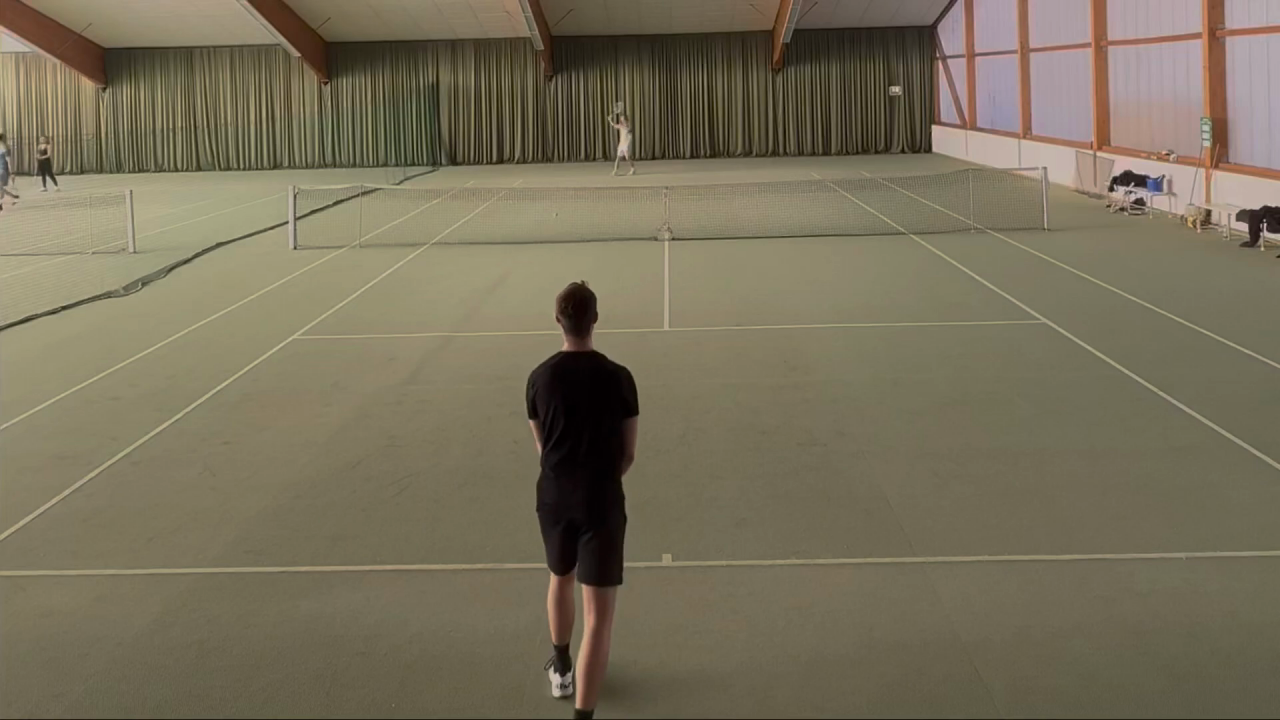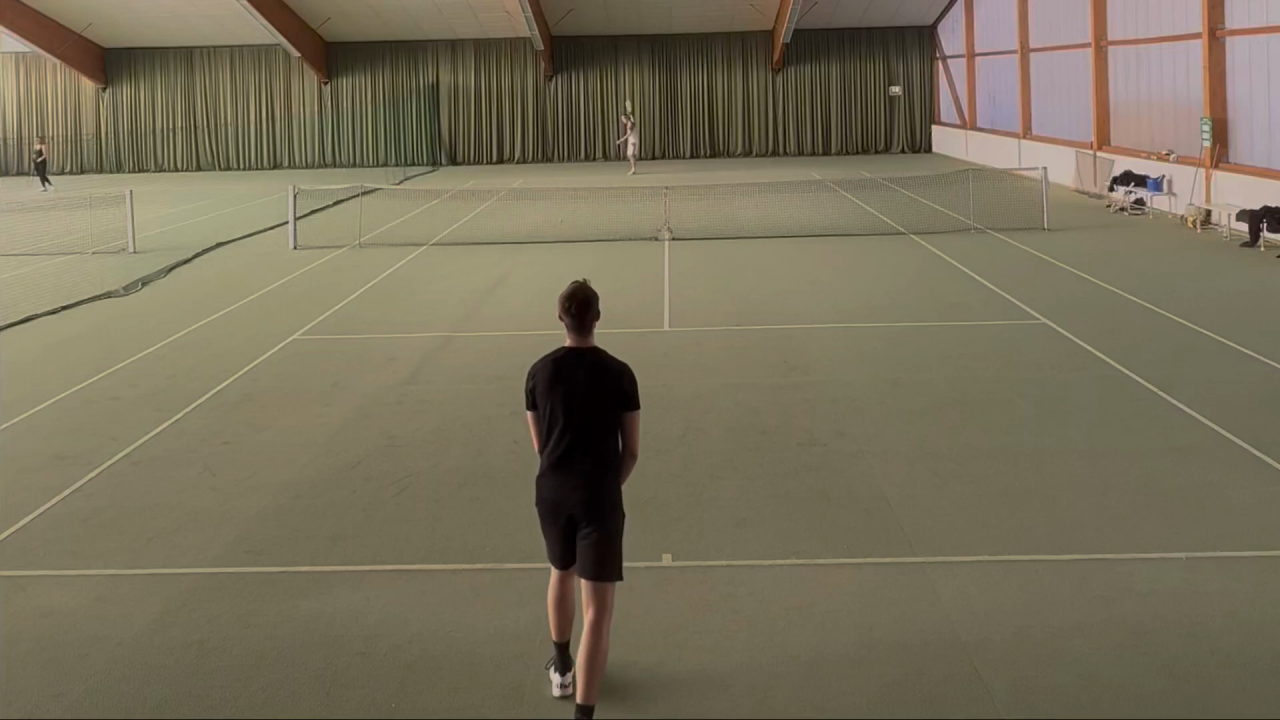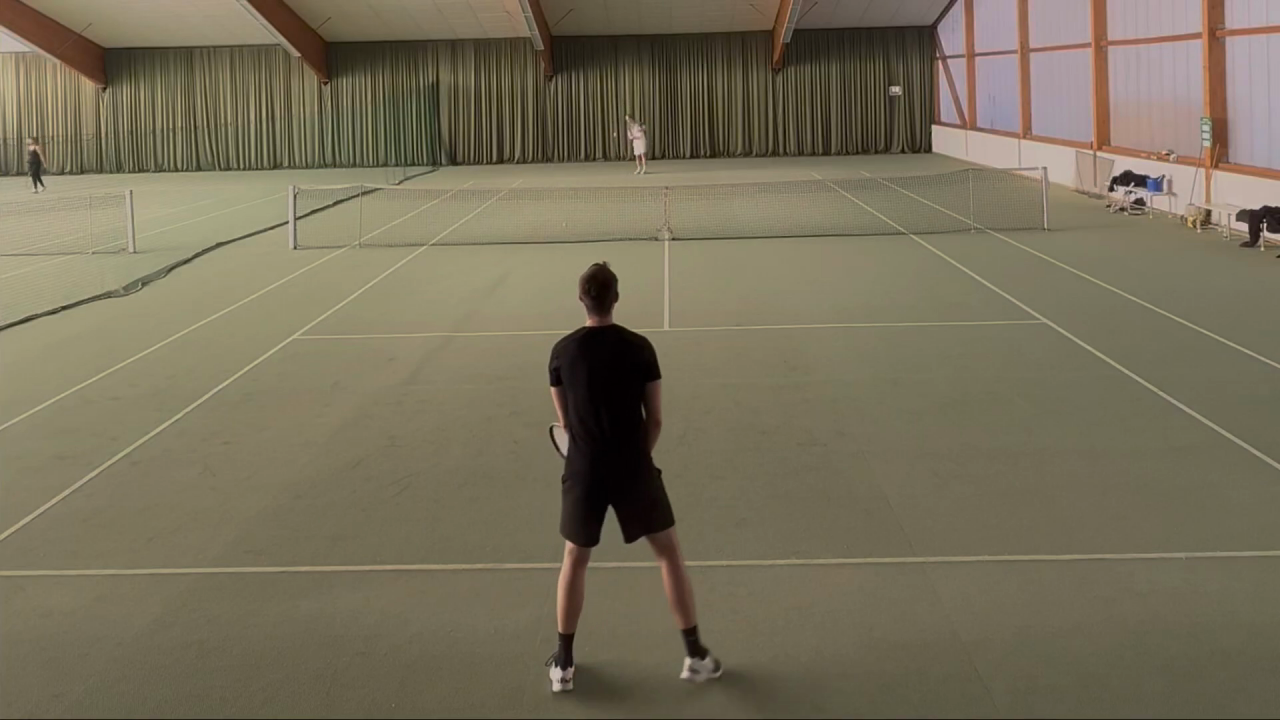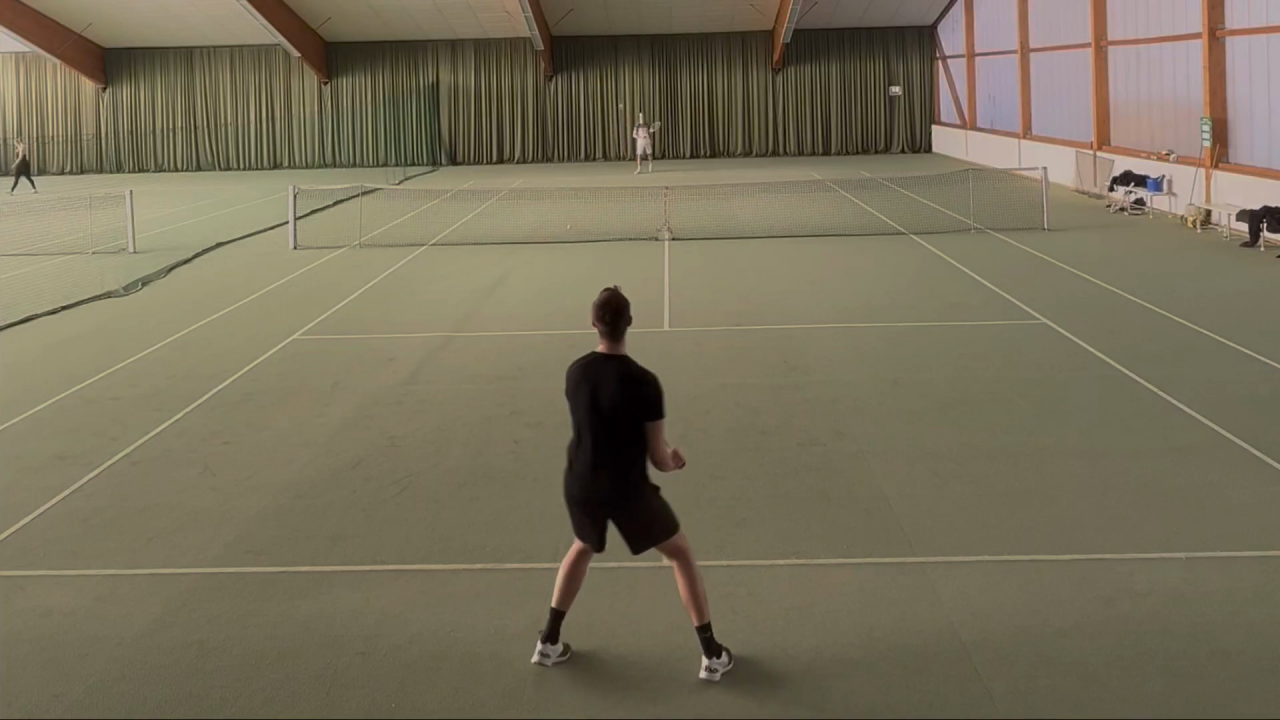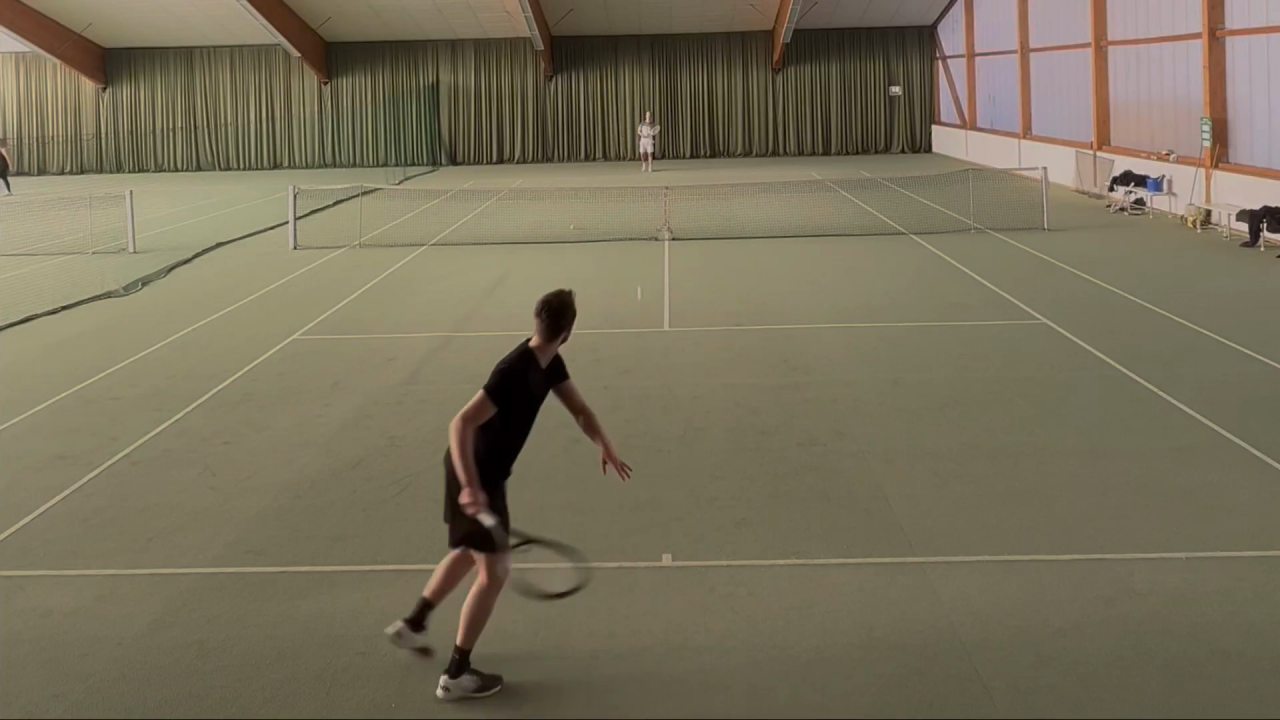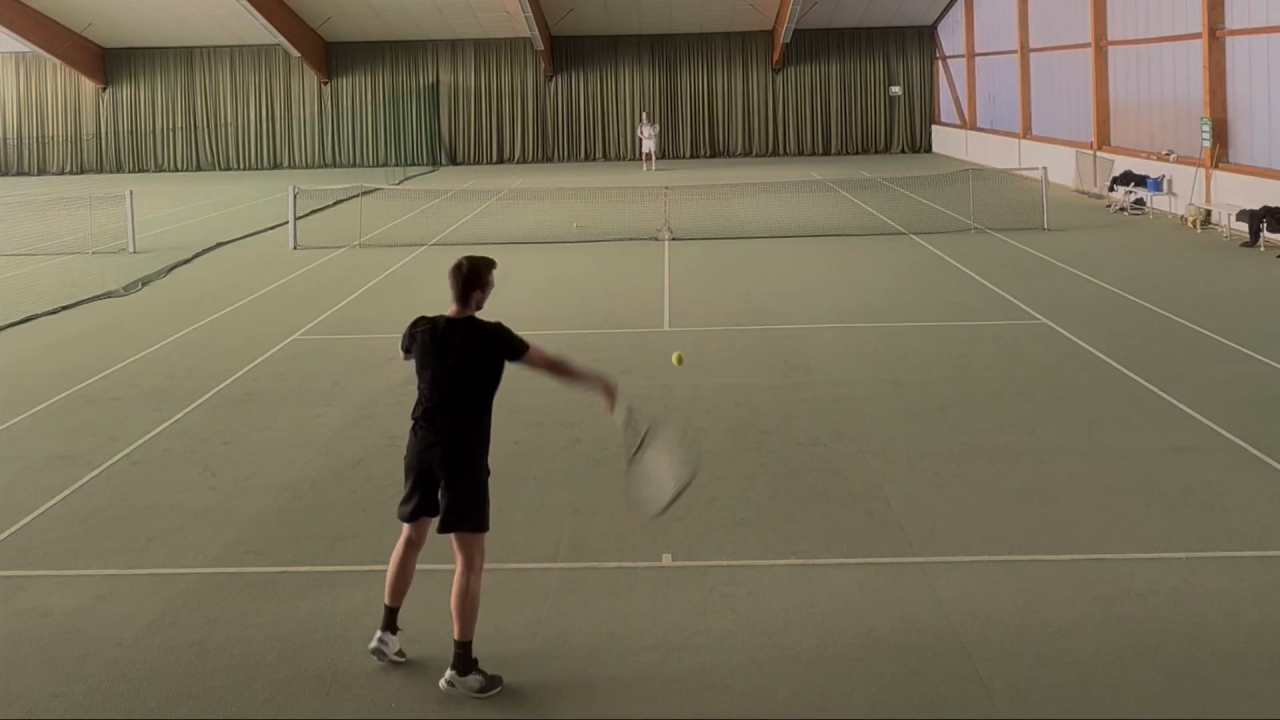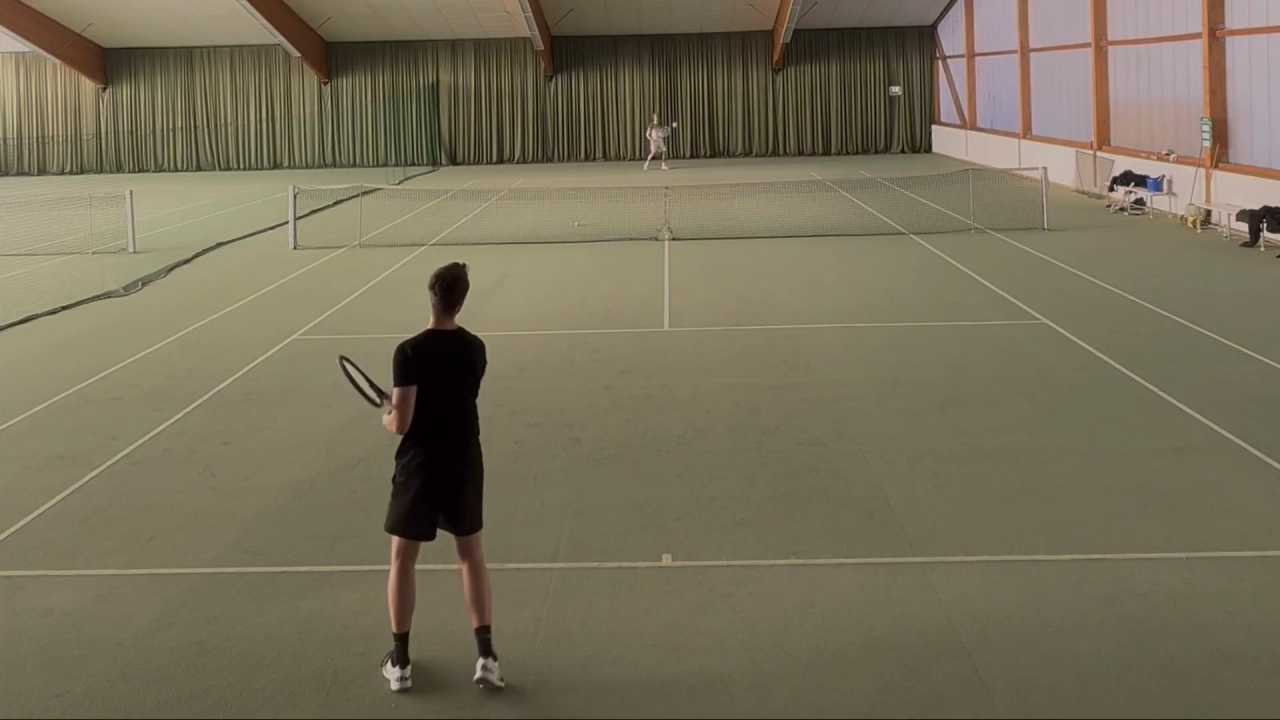
dt=0.5s
person 1, frame 1
left shoulder: (539, 378)
right shoulder: (619, 378)
left elbow: (542, 448)
right elbow: (628, 454)
left hip: (553, 499)
right hip: (601, 502)
left knee: (561, 579)
right knee: (599, 616)
left ankle: (562, 668)
person 1, frame 2
left shoulder: (540, 371)
right shoulder: (618, 374)
left elbow: (540, 445)
right elbow: (631, 450)
left hip: (552, 493)
right hip: (598, 498)
left knee: (561, 572)
right knee: (598, 610)
left ankle: (562, 666)
person 1, frame 3
left shoulder: (562, 351)
right shoulder: (639, 348)
left elbow: (564, 421)
right elbow: (655, 420)
left hip: (582, 471)
right hip: (632, 469)
left knee: (574, 560)
right knee: (669, 554)
left ankle: (563, 662)
right ankle: (695, 655)
person 1, frame 4
left shoulder: (576, 372)
right shoulder: (643, 383)
right elbow: (659, 457)
right wrist: (673, 463)
left hip: (581, 487)
right hip: (625, 489)
left knee: (582, 549)
right knee: (682, 557)
left ankle: (549, 642)
right ankle: (712, 654)
person 1, frame 5
left shoulder: (549, 361)
right shoulder: (514, 373)
left elbow: (578, 408)
right elbow: (459, 426)
left wrist: (605, 447)
right wrist: (470, 487)
left hip: (476, 467)
right hip: (474, 471)
left knee: (467, 552)
right knee: (494, 573)
left ankle: (413, 624)
right ankle: (456, 673)
person 1, frame 6
left shoulder: (421, 330)
right shoulder: (492, 336)
right elbow: (549, 363)
right wrist: (597, 382)
left hip: (422, 450)
right hip: (466, 459)
left knee: (411, 538)
right knee: (470, 561)
left ankle: (386, 632)
right ankle: (461, 668)
person 1, frame 7
left shoulder: (408, 352)
right shoulder: (475, 349)
left elbow: (401, 424)
left wrist: (387, 417)
left hip: (418, 467)
right hip: (465, 465)
left knee: (402, 561)
right knee: (471, 558)
left ankle: (400, 662)
right ankle: (485, 654)
